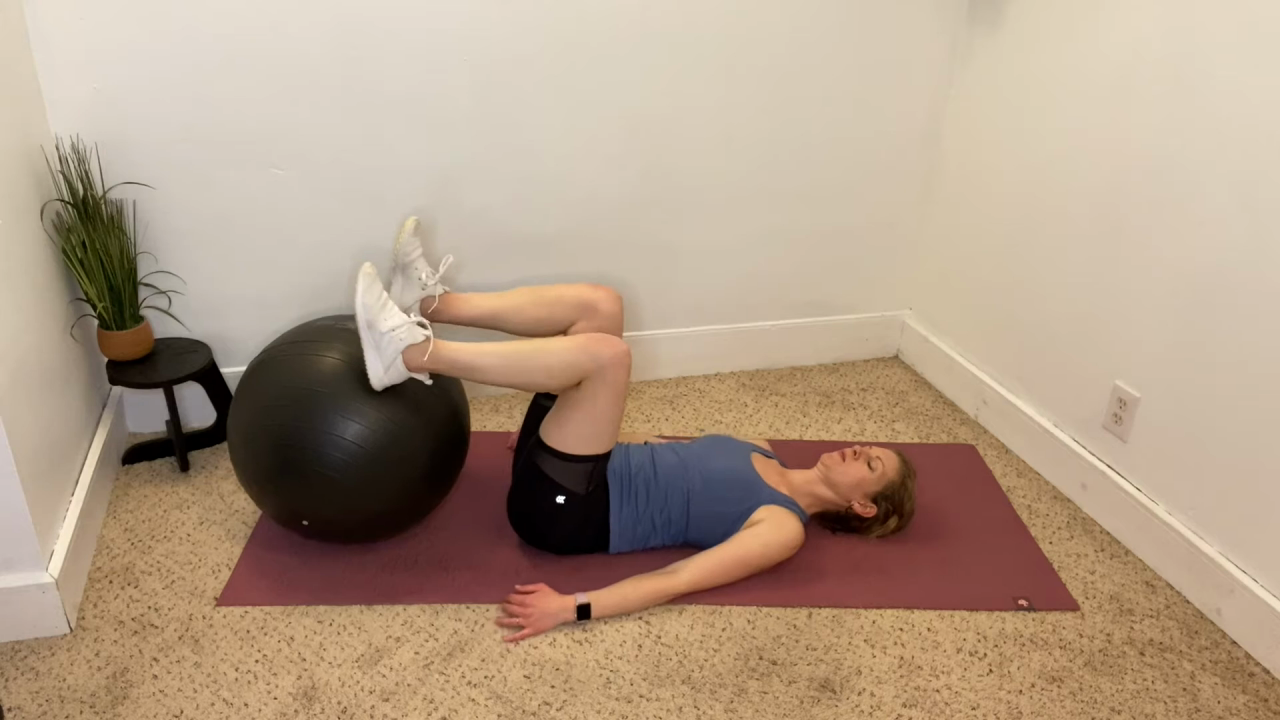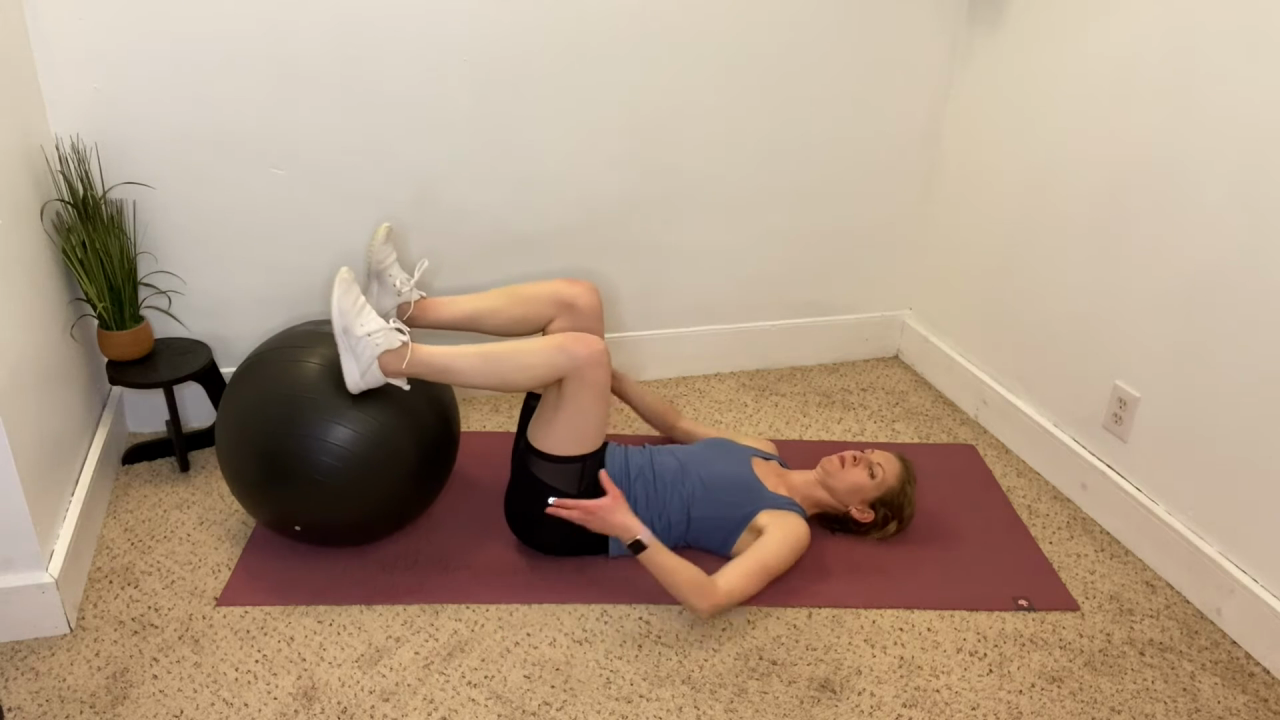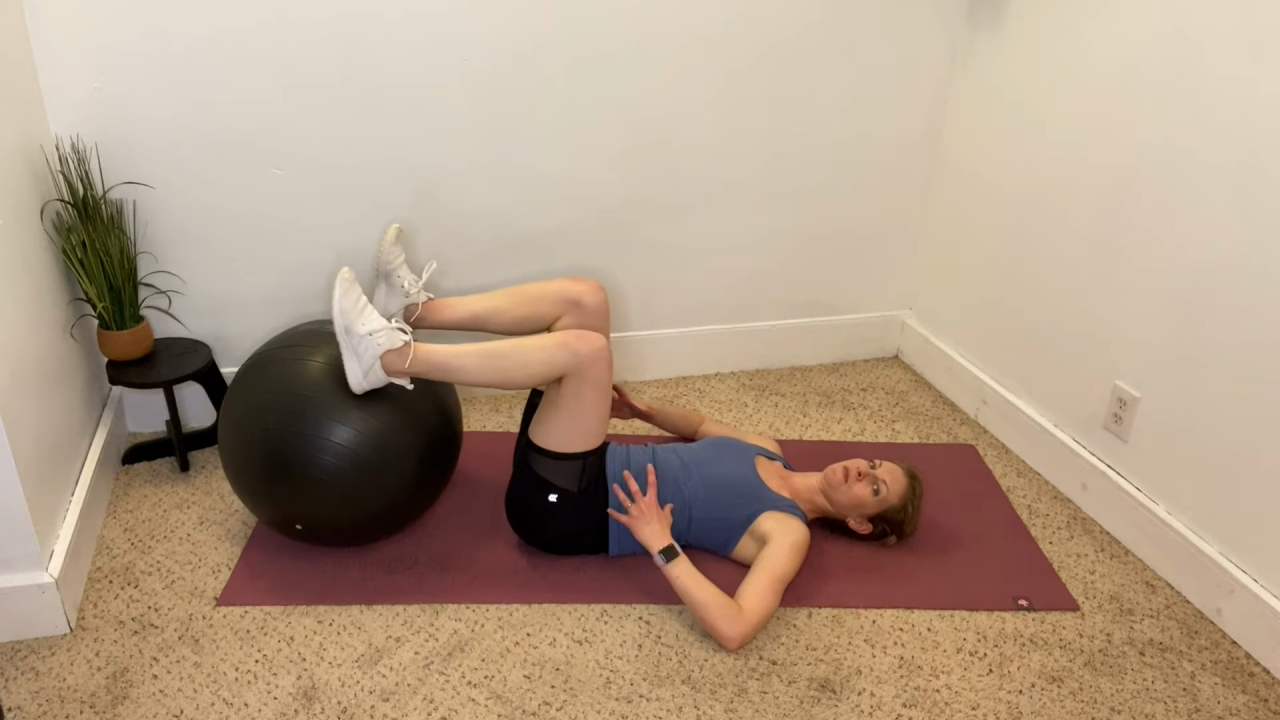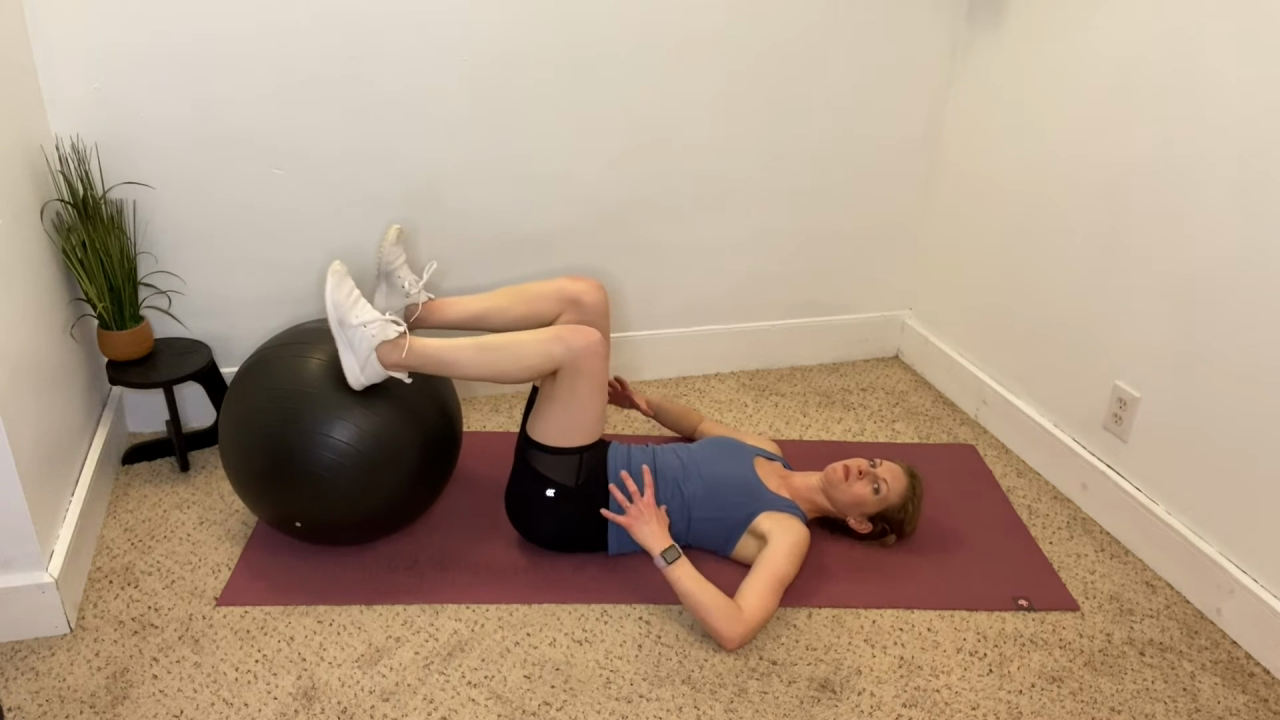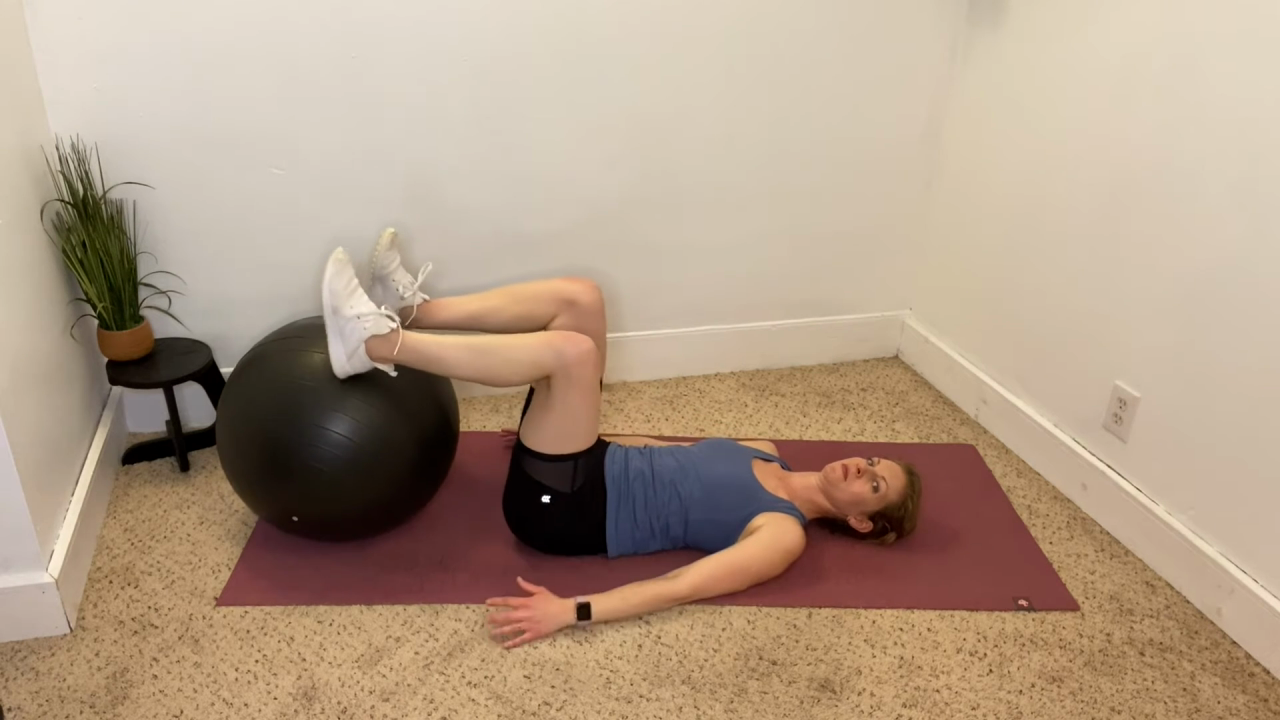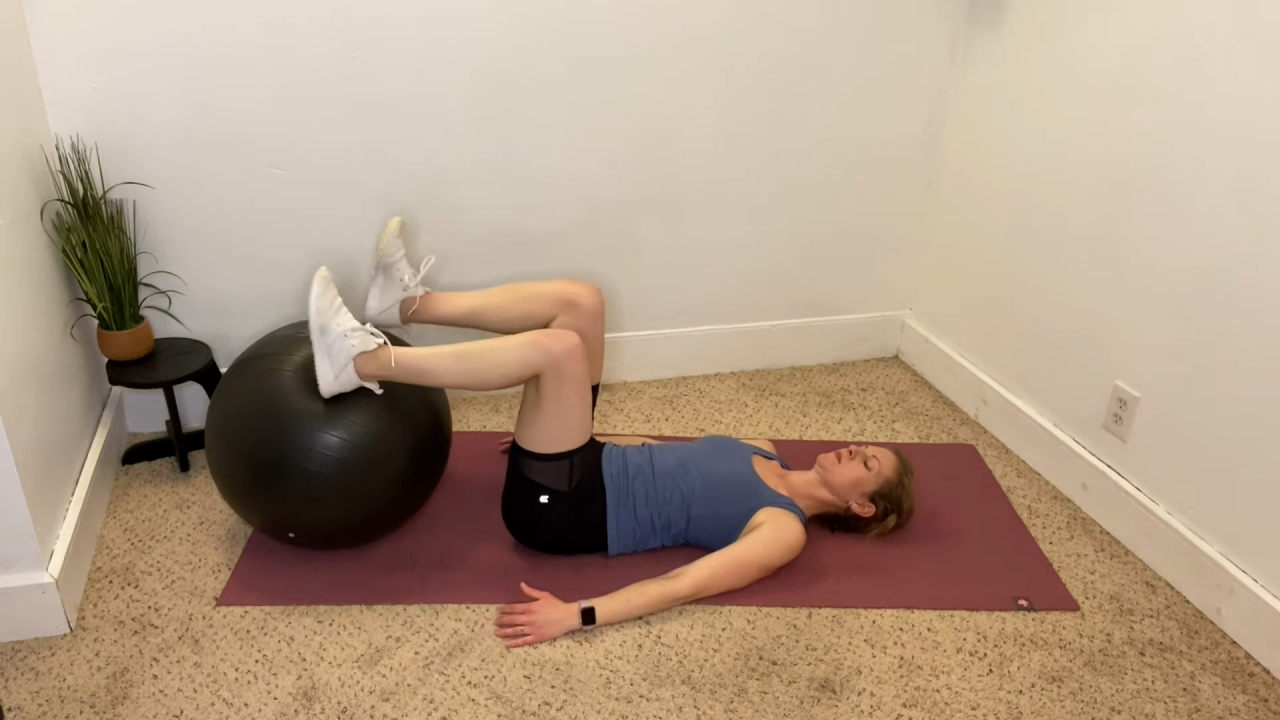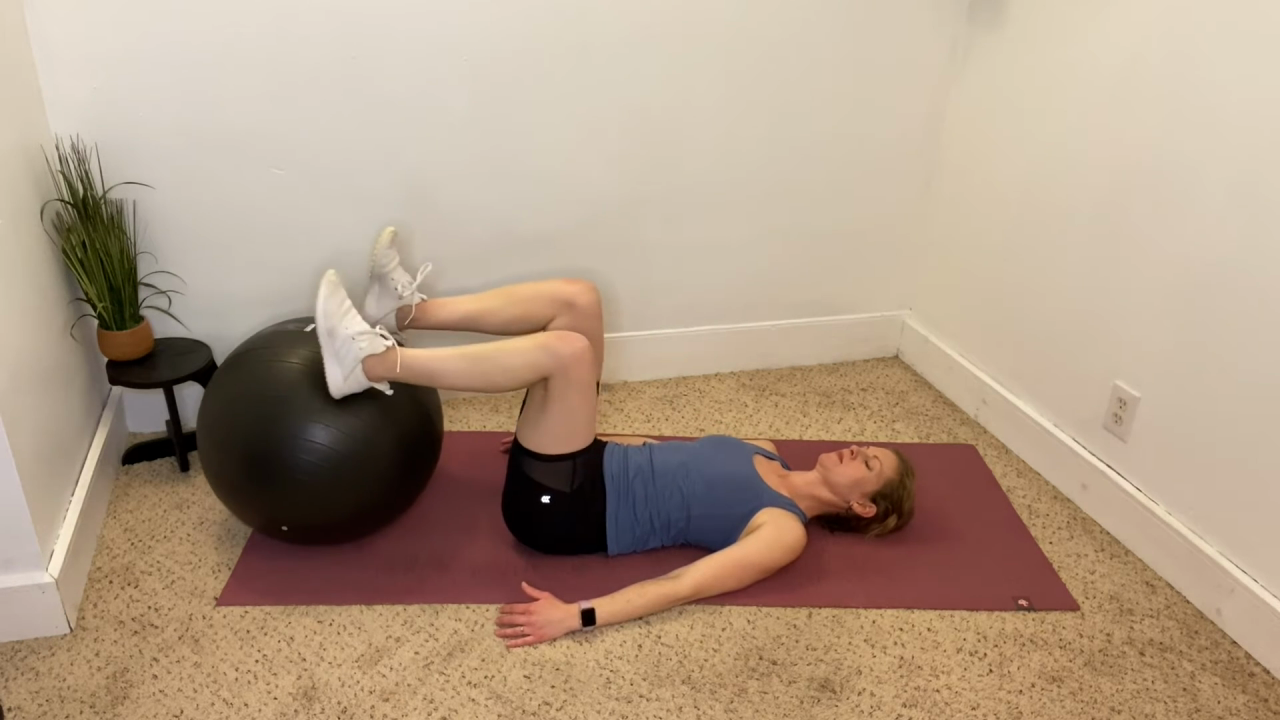
dt=0.7s
person 1, frame 1
left shoulder: (784, 528)
right shoulder: (761, 455)
left elbow: (681, 579)
left wrist: (573, 607)
right wrist: (562, 426)
left hip: (566, 510)
right hip: (586, 469)
left knee: (606, 351)
right knee: (599, 305)
left ankle: (411, 355)
right ankle: (428, 303)
person 1, frame 2
left shoulder: (790, 529)
right shoulder: (761, 450)
left elbow: (708, 597)
right elbow: (682, 426)
left wrist: (632, 532)
right wrist: (614, 381)
left hip: (561, 502)
right hip: (597, 474)
left knee: (581, 352)
right knee: (576, 300)
left ankle: (389, 359)
right ankle: (406, 307)
person 1, frame 3
left shoulder: (789, 533)
right shoulder: (767, 451)
left elbow: (734, 629)
right elbow: (700, 425)
left wrist: (661, 544)
right wrist: (642, 410)
left hip: (568, 509)
right hip: (594, 467)
left knee: (586, 349)
right knee: (583, 298)
left ankle: (391, 359)
right ankle: (414, 309)
person 1, frame 4
left shoulder: (789, 533)
right shoulder: (767, 451)
left elbow: (734, 629)
right elbow: (700, 427)
left wrist: (661, 545)
right wrist: (643, 402)
left hip: (568, 506)
right hip: (595, 466)
left knee: (579, 343)
right knee: (583, 297)
left ankle: (387, 351)
right ankle: (415, 308)
person 1, frame 5
left shoulder: (784, 536)
right shoulder: (764, 453)
left elbow: (681, 587)
left wrist: (571, 610)
right wrist: (550, 431)
left hip: (563, 510)
right hip: (597, 466)
left knee: (572, 350)
right knee: (578, 298)
left ankle: (377, 343)
right ankle: (411, 309)
person 1, frame 6
left shoulder: (785, 531)
right shoulder: (763, 452)
left elbow: (686, 584)
left wrist: (577, 616)
right wrist: (549, 429)
left hip: (563, 509)
right hip: (591, 468)
left knee: (556, 349)
right knee: (580, 300)
left ankle: (363, 360)
right ankle: (407, 304)
person 1, frame 7
left shoulder: (784, 532)
right shoulder: (764, 453)
left elbow: (687, 584)
left wrist: (577, 617)
right wrist: (545, 430)
left hip: (563, 508)
right hip: (592, 466)
left knee: (566, 349)
right knee: (576, 299)
left ankle: (371, 361)
right ankle: (406, 309)
